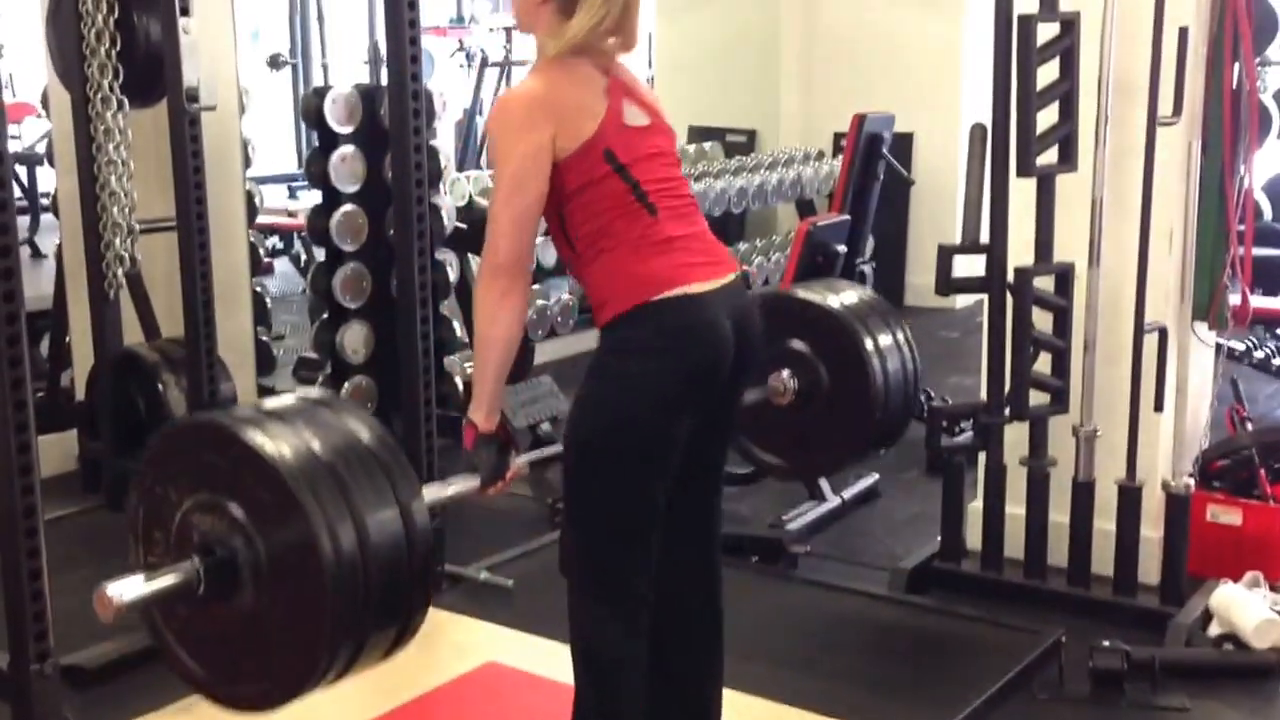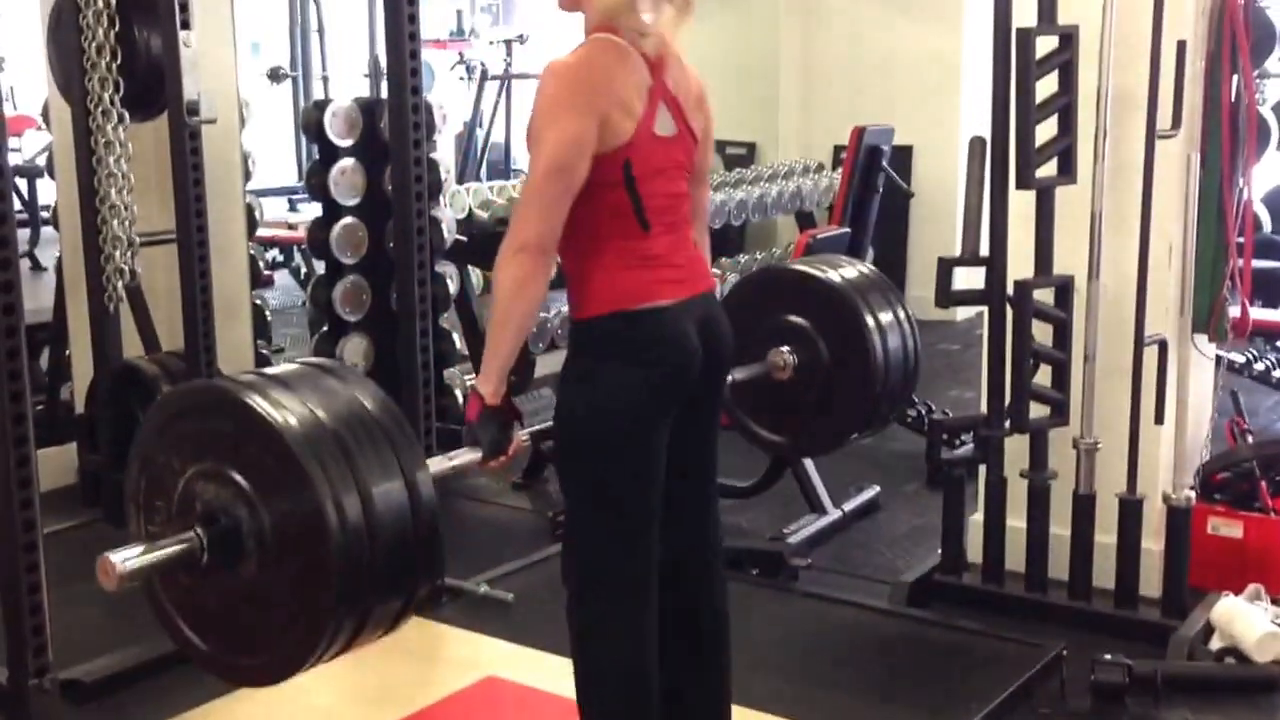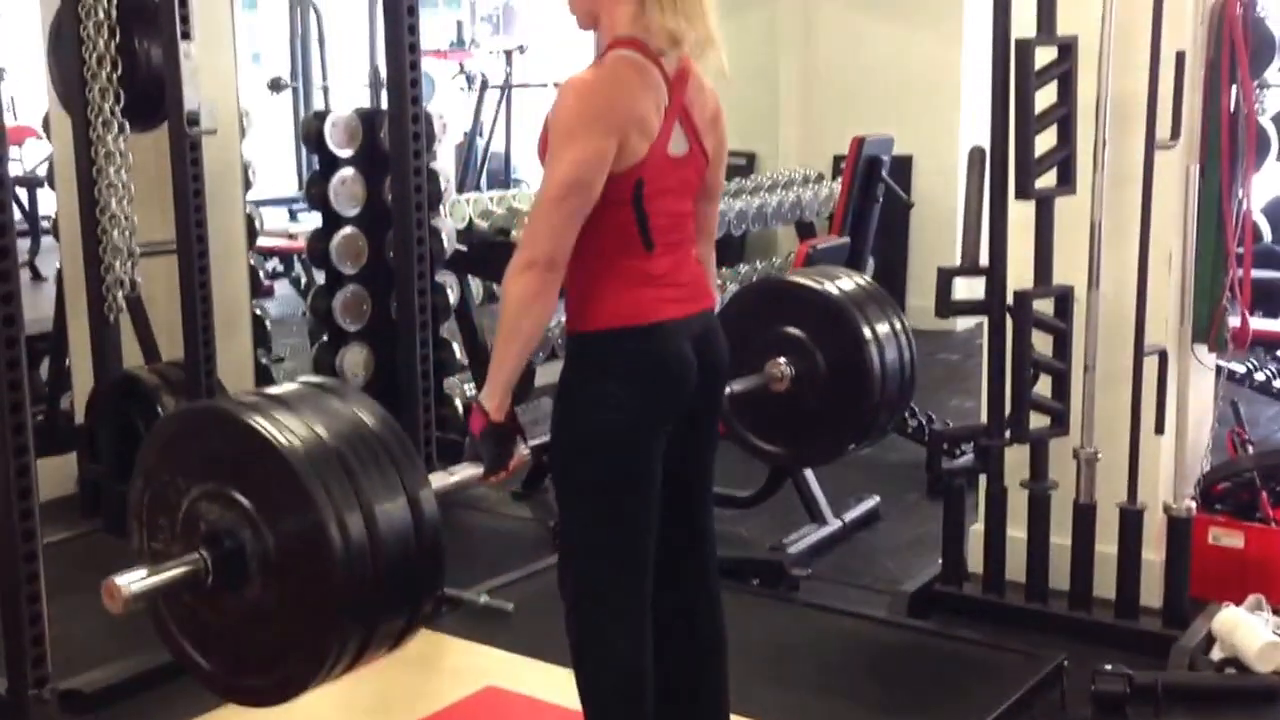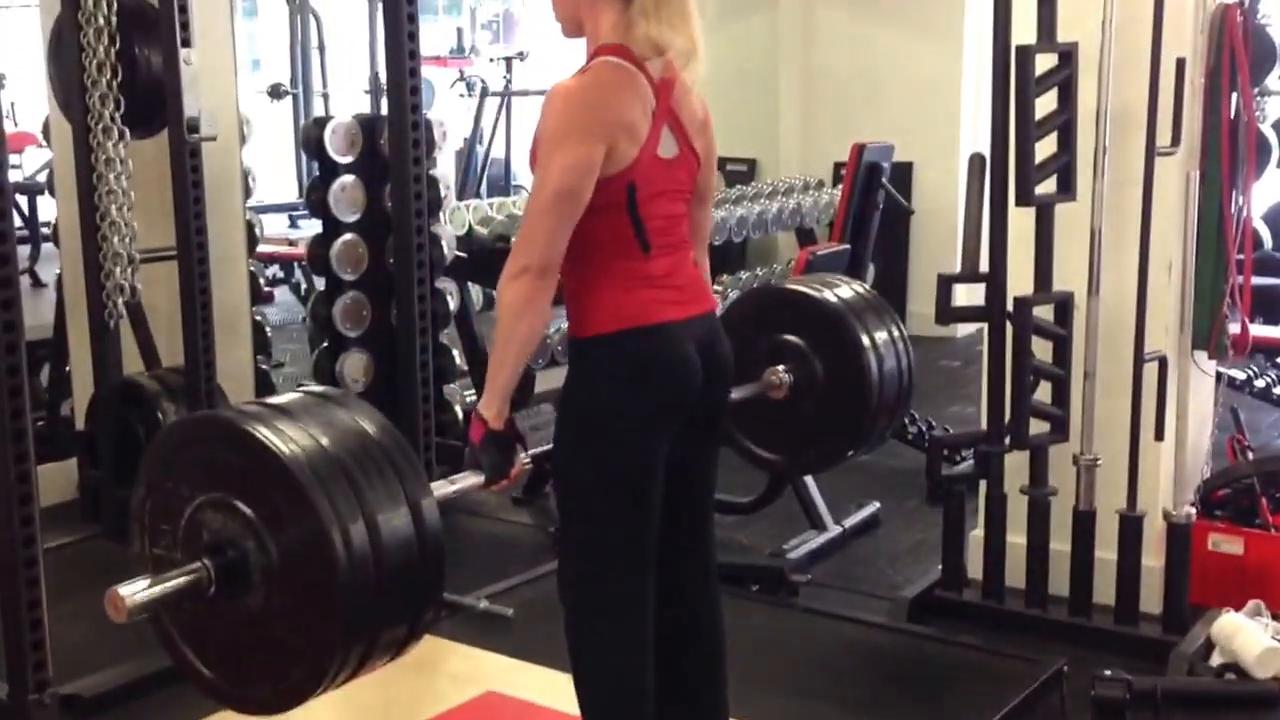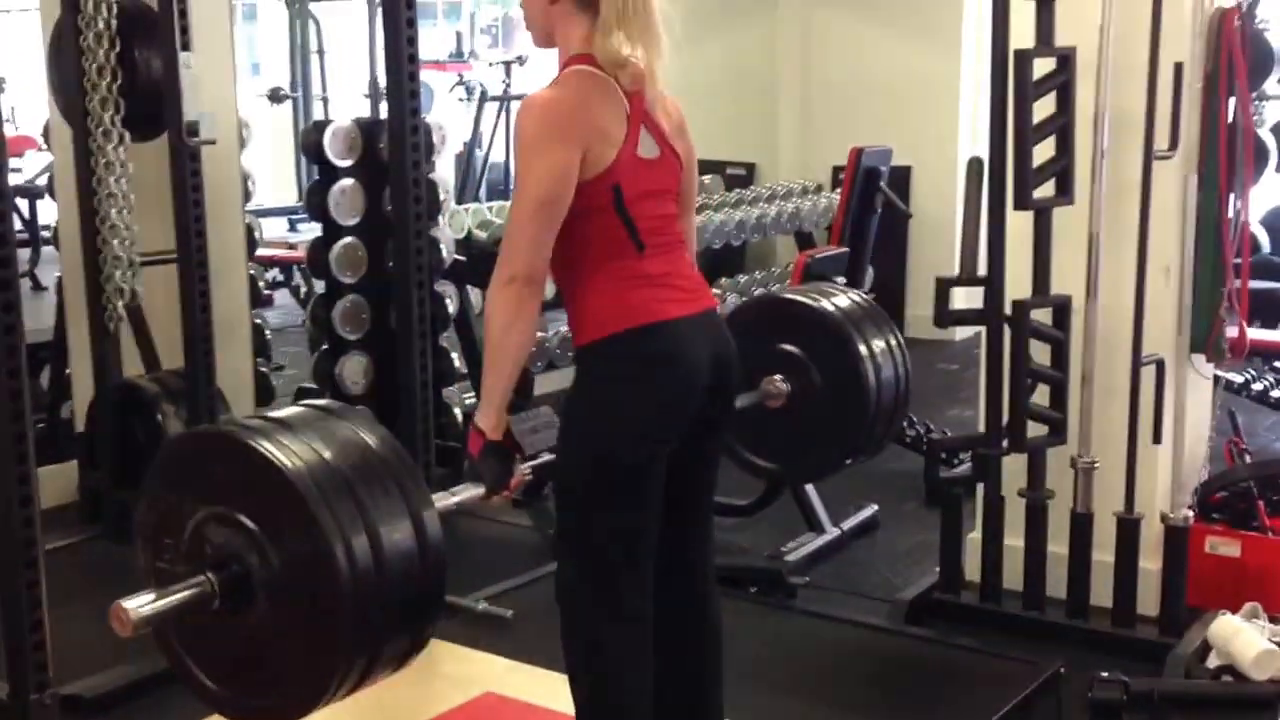
dt=0.2s
person 1, frame 1
left shoulder: (532, 101)
right shoulder: (630, 84)
left elbow: (505, 272)
left wrist: (484, 420)
left hip: (655, 332)
right hip: (729, 313)
left knee: (606, 567)
right knee: (686, 548)
person 1, frame 2
left shoulder: (581, 75)
right shoulder: (677, 68)
left elbow: (532, 244)
left wrist: (489, 389)
left hip: (624, 345)
right hip: (698, 327)
left knee: (610, 576)
right knee: (689, 553)
person 1, frame 3
left shoulder: (599, 89)
right shoulder: (697, 88)
left elbow: (542, 260)
left wrist: (494, 403)
left hip: (621, 360)
right hip: (695, 344)
left knee: (607, 586)
right knee: (684, 566)
person 1, frame 4
left shoulder: (586, 96)
right shoulder: (685, 92)
left elbow: (534, 268)
left wrist: (492, 411)
left hip: (625, 363)
right hip: (699, 348)
left knee: (606, 591)
right knee: (683, 571)
person 1, frame 5
left shoulder: (559, 107)
right shoulder: (658, 99)
left elbow: (520, 278)
left wrist: (490, 423)
left hip: (634, 363)
right hip: (705, 345)
left knee: (601, 595)
right knee: (682, 575)
